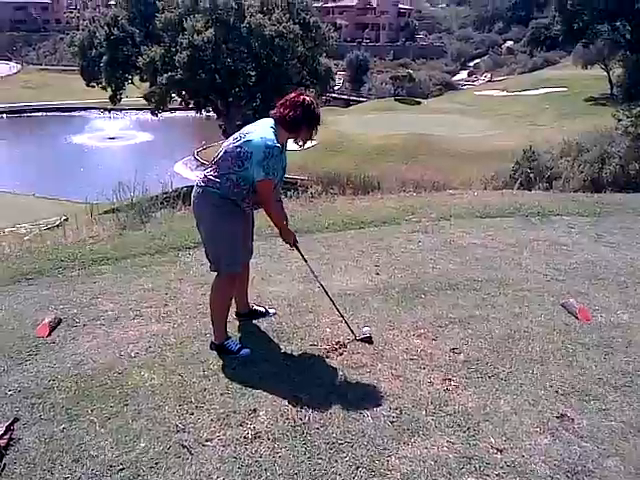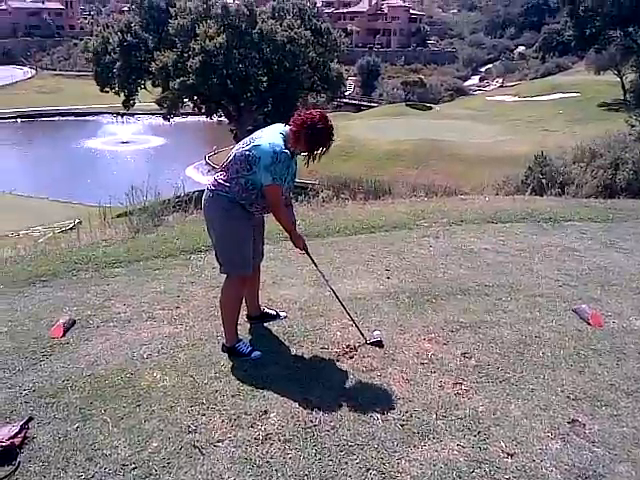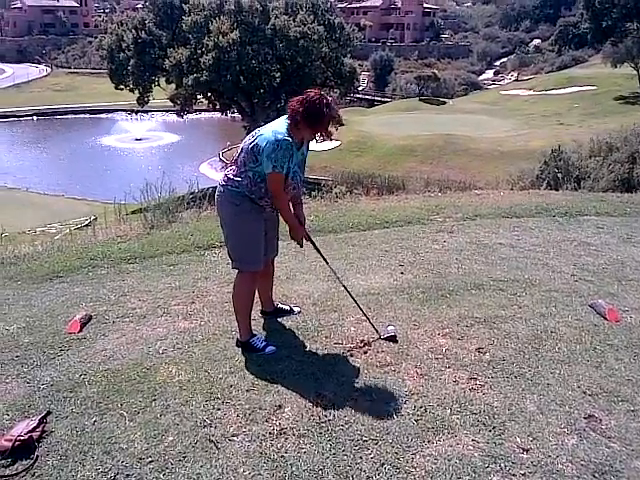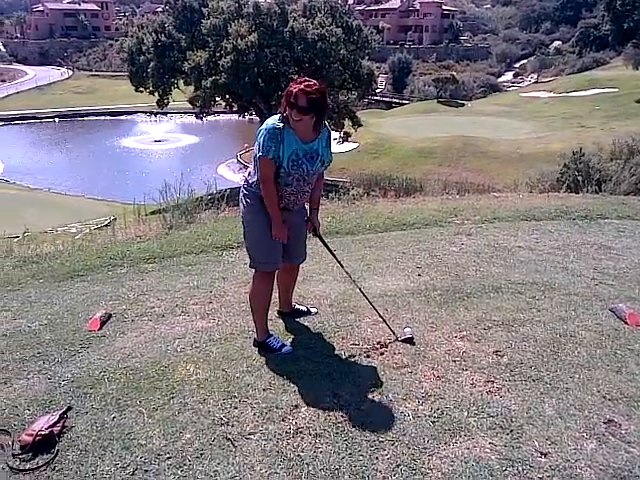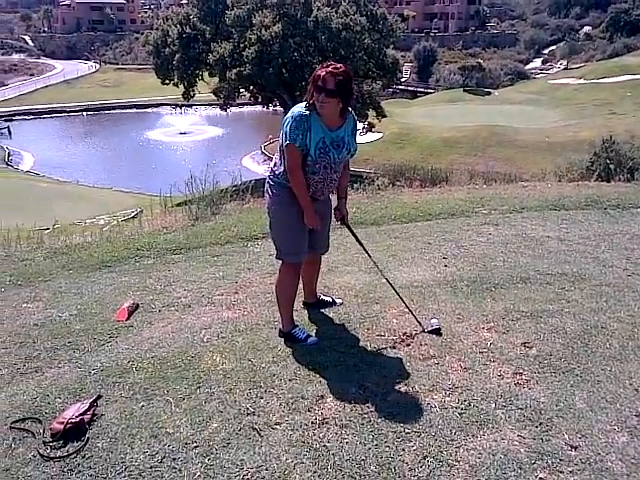
dt=0.7s
person 1, frame 1
left shoulder: (272, 129)
right shoulder: (267, 146)
left elbow: (271, 186)
right elbow: (266, 198)
left wrist: (281, 211)
right wrist: (284, 230)
left hip: (235, 200)
right hip: (216, 203)
left knee: (242, 259)
right knee: (228, 271)
left ankle: (244, 309)
right ankle: (220, 339)
person 1, frame 2
left shoulder: (285, 134)
right shoulder: (275, 152)
left elbow: (283, 189)
right elbow: (275, 203)
left wrist: (291, 214)
right wrist: (294, 234)
left hip: (247, 204)
right hip: (226, 206)
left knee: (253, 262)
right knee: (238, 273)
left ankle: (255, 311)
right ankle: (231, 341)
person 1, frame 3
left shoulder: (298, 135)
right shoulder: (279, 141)
left elbow: (294, 178)
right elbow: (277, 191)
left wrist: (299, 211)
right wrist: (294, 226)
left hip: (262, 202)
right hip: (239, 202)
left knee: (267, 258)
right knee: (250, 268)
left ankle: (268, 307)
right ankle: (245, 336)
person 1, frame 4
left shoulder: (323, 133)
right shoulder: (273, 130)
left elbow: (318, 175)
right elbow: (266, 180)
left wrist: (313, 212)
right wrist: (276, 221)
left hip: (295, 205)
right hip: (261, 204)
left knee: (292, 261)
right knee: (266, 269)
left ankle: (286, 307)
right ankle: (262, 335)
person 1, frame 5
left shoulder: (349, 121)
right shoulder: (299, 118)
left elbow: (344, 164)
right elbow: (293, 169)
left wrist: (342, 201)
right wrist: (308, 210)
left hip: (318, 195)
right hip: (287, 194)
left knee: (315, 252)
right knee: (293, 260)
left ankle: (311, 298)
right ankle: (287, 326)
